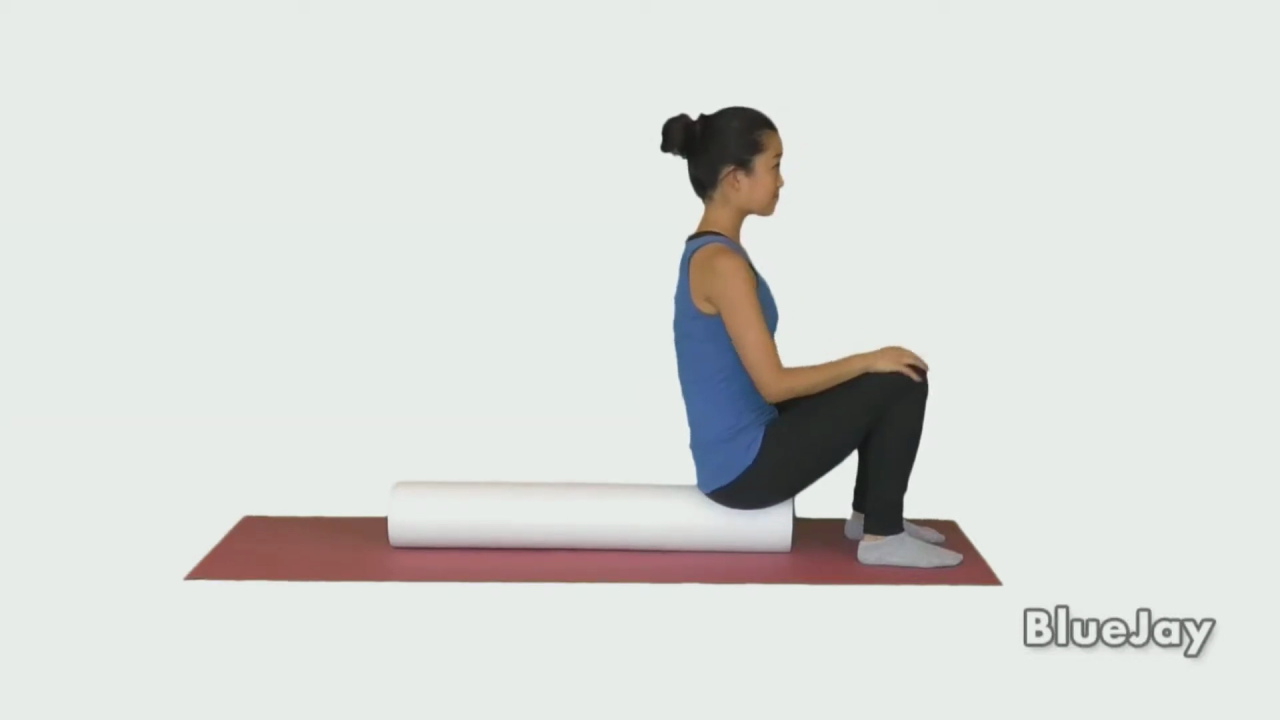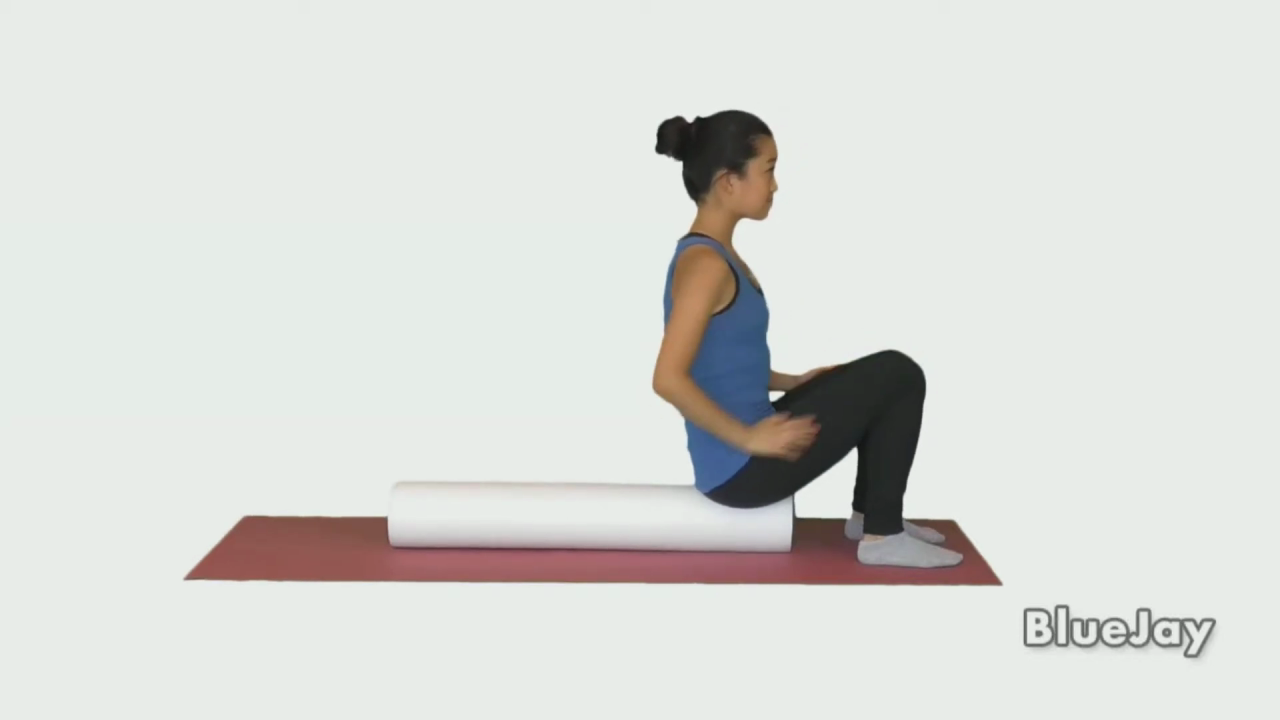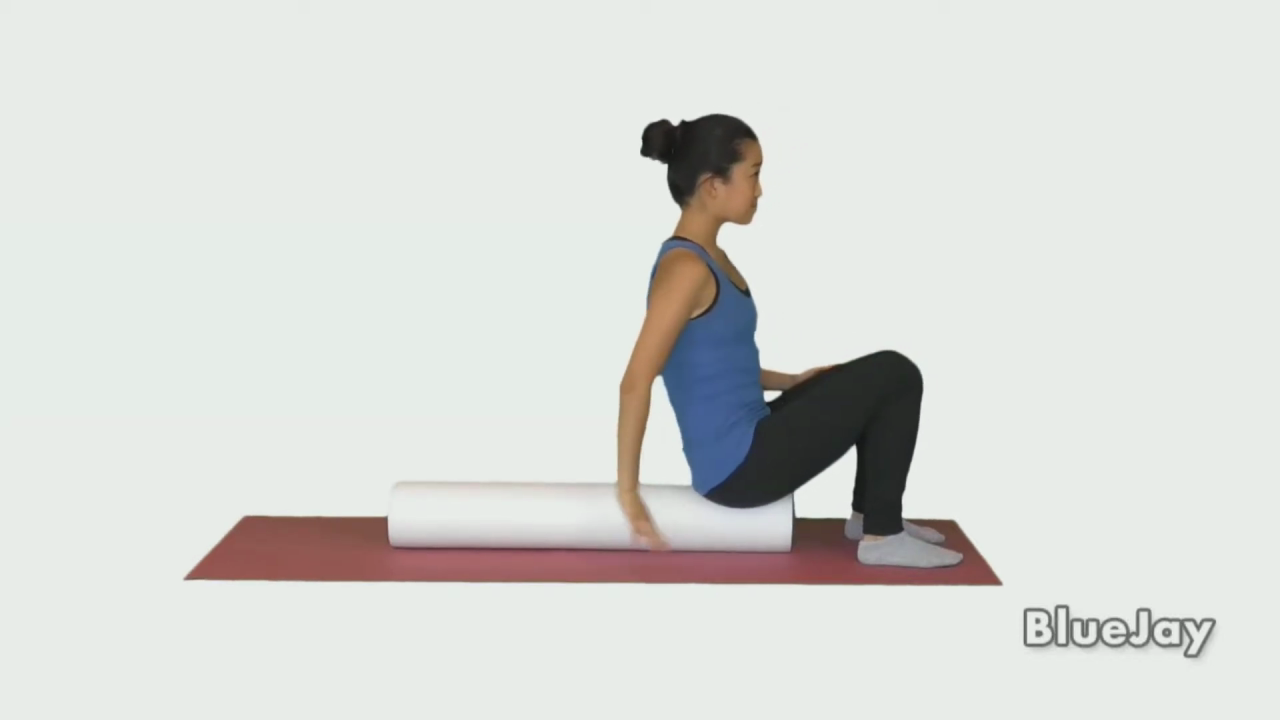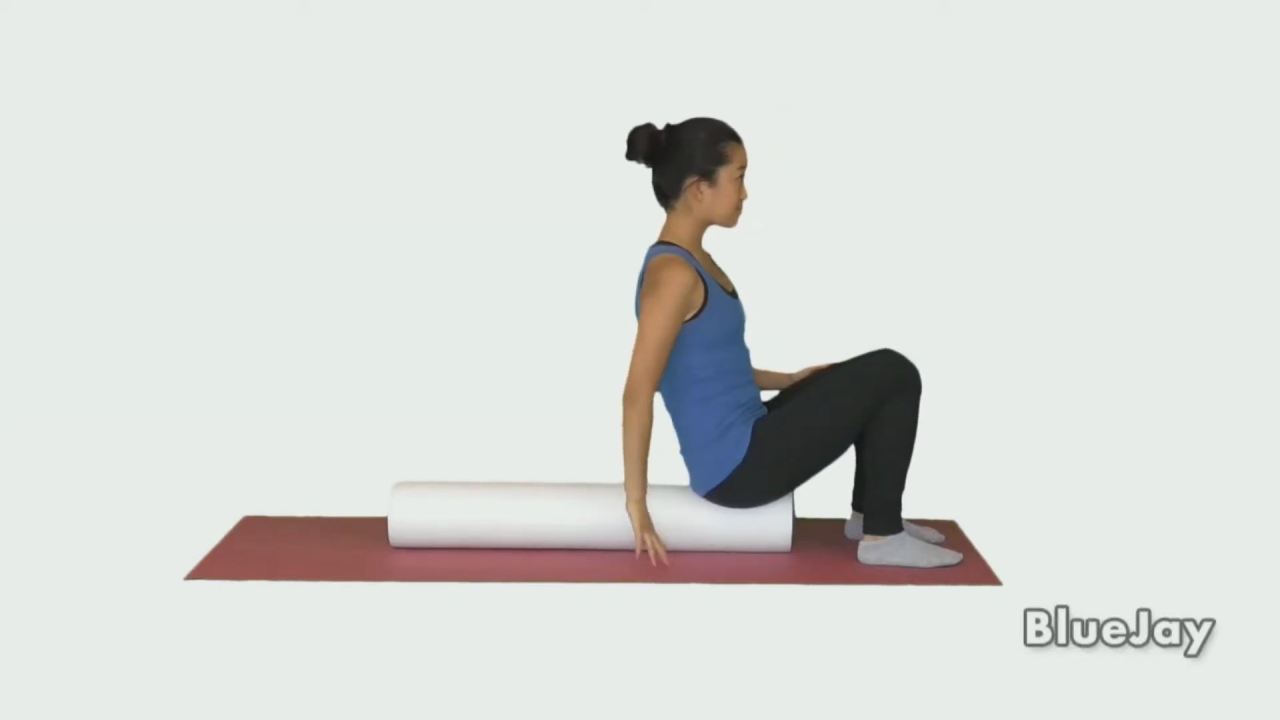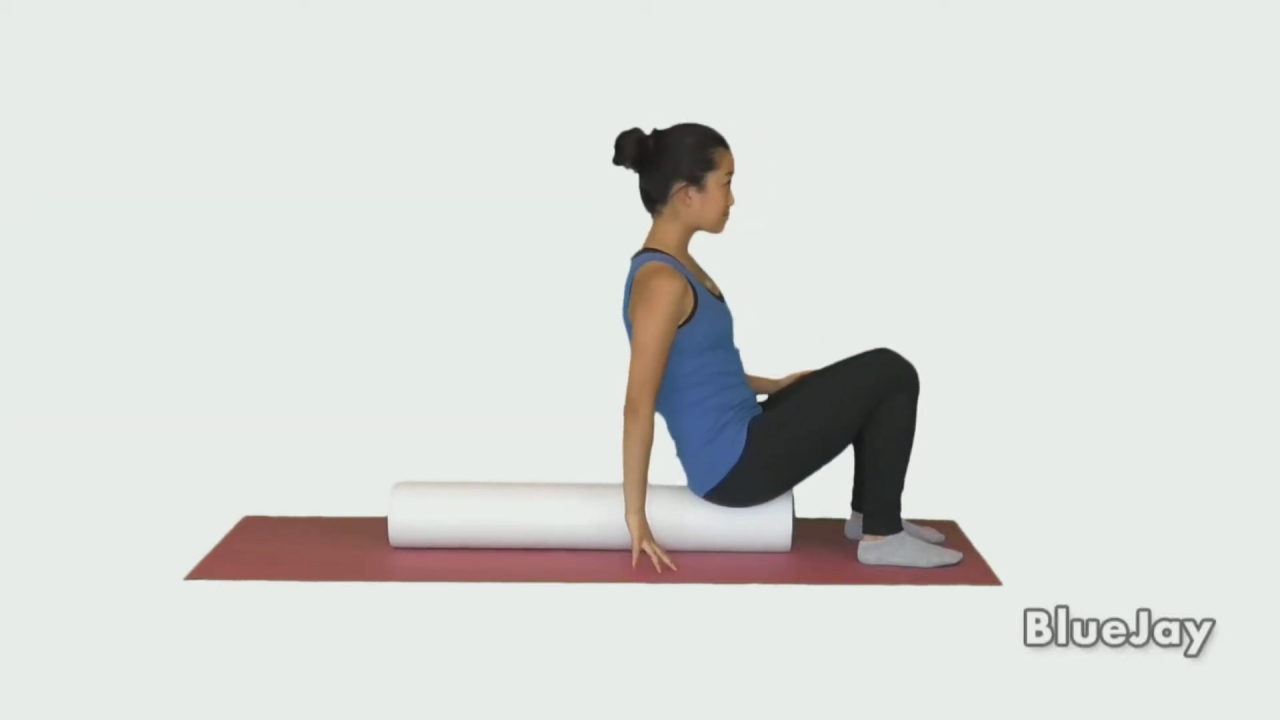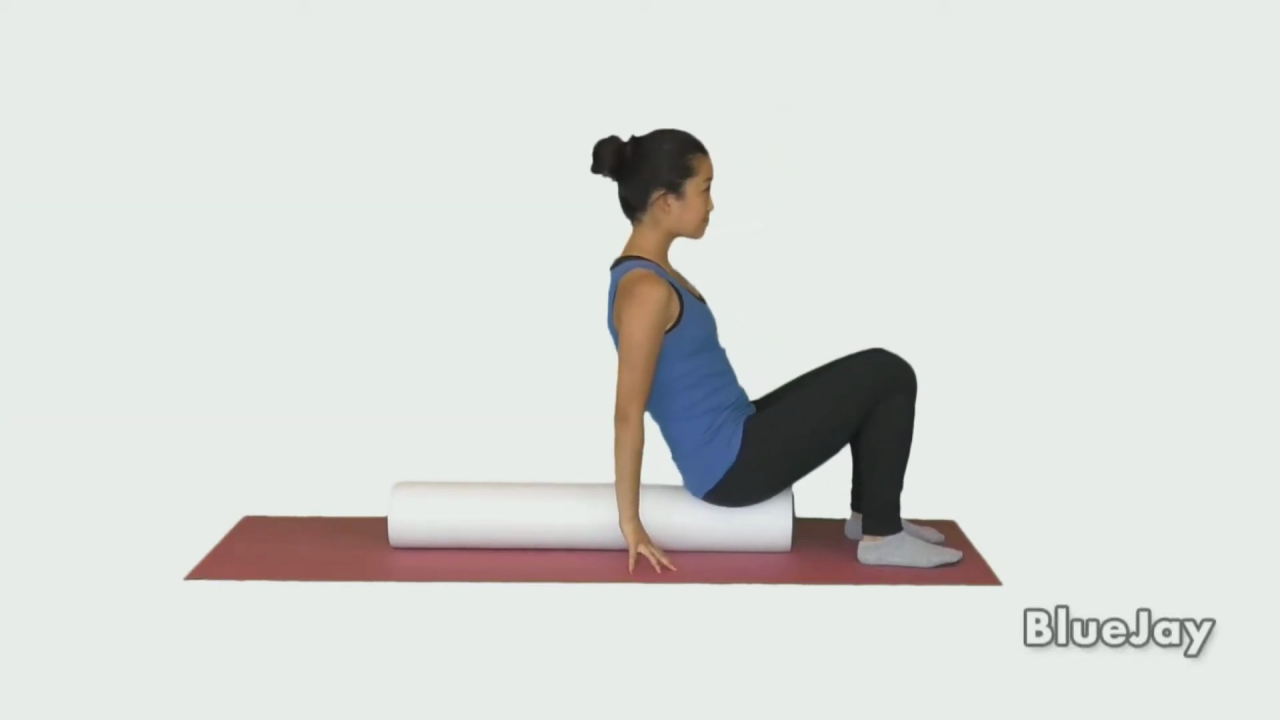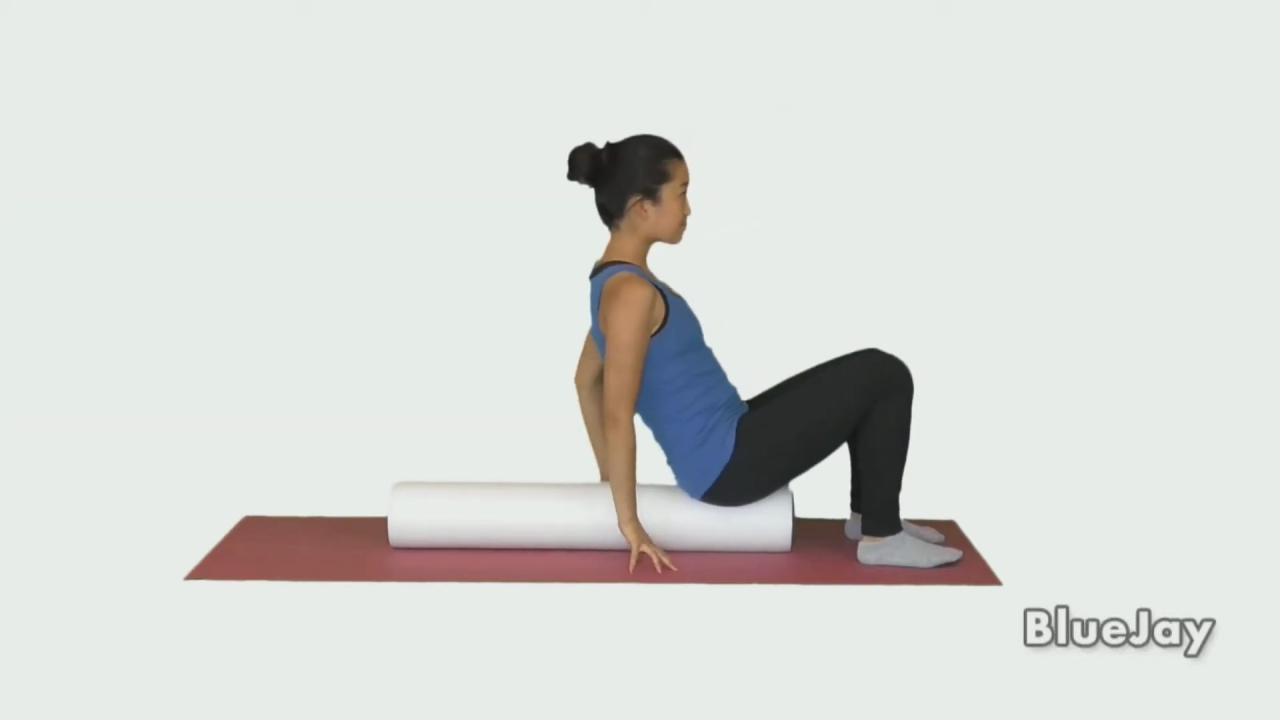
dt=0.4s
person 1, frame 1
left shoulder: (711, 251)
right shoulder: (721, 263)
right elbow: (774, 383)
right wrist: (869, 360)
left hip: (743, 450)
right hip: (746, 467)
left knee: (887, 376)
right knee: (902, 381)
left ankle: (870, 513)
right ankle: (882, 536)
person 1, frame 2
left shoulder: (715, 253)
right shoulder: (705, 264)
right elbow: (668, 379)
left wrist: (793, 383)
right wrist: (746, 439)
left hip: (744, 449)
right hip: (739, 467)
left knee: (888, 375)
right knee: (899, 376)
left ankle: (870, 513)
right ankle: (882, 536)
person 1, frame 3
left shoulder: (708, 257)
right shoulder: (685, 268)
right elbow: (635, 383)
left wrist: (791, 381)
right wrist: (629, 490)
left hip: (746, 443)
right hip: (739, 465)
left knee: (881, 380)
right knee: (895, 376)
left ankle: (870, 514)
right ankle: (882, 537)
person 1, frame 4
left shoulder: (693, 260)
right shoulder: (673, 273)
right elbow: (637, 393)
left wrist: (787, 380)
right wrist: (636, 505)
left hip: (744, 443)
right hip: (737, 466)
left knee: (879, 376)
right knee: (893, 375)
left ankle: (870, 515)
right ankle: (882, 537)
person 1, frame 5
left shoulder: (673, 264)
right shoulder: (661, 281)
right elbow: (638, 405)
left wrist: (773, 385)
right wrist: (635, 515)
left hip: (738, 441)
right hip: (735, 465)
left knee: (878, 374)
right knee: (892, 375)
left ankle: (869, 514)
right ankle: (882, 536)
person 1, frame 6
left shoulder: (647, 270)
right shoulder: (646, 289)
left elbow: (661, 373)
right elbow: (628, 412)
right wrist: (630, 521)
left hip: (731, 441)
right hip: (732, 465)
left knee: (872, 377)
right knee: (889, 375)
left ankle: (868, 514)
right ankle: (881, 536)
person 1, frame 7
left shoulder: (619, 276)
right shoulder: (631, 291)
left elbow: (587, 379)
right elbow: (617, 416)
left wrist: (610, 474)
right wrist: (629, 522)
left hip: (727, 441)
right hip: (728, 464)
left knee: (871, 374)
right knee: (885, 375)
left ankle: (868, 515)
right ankle: (880, 537)
